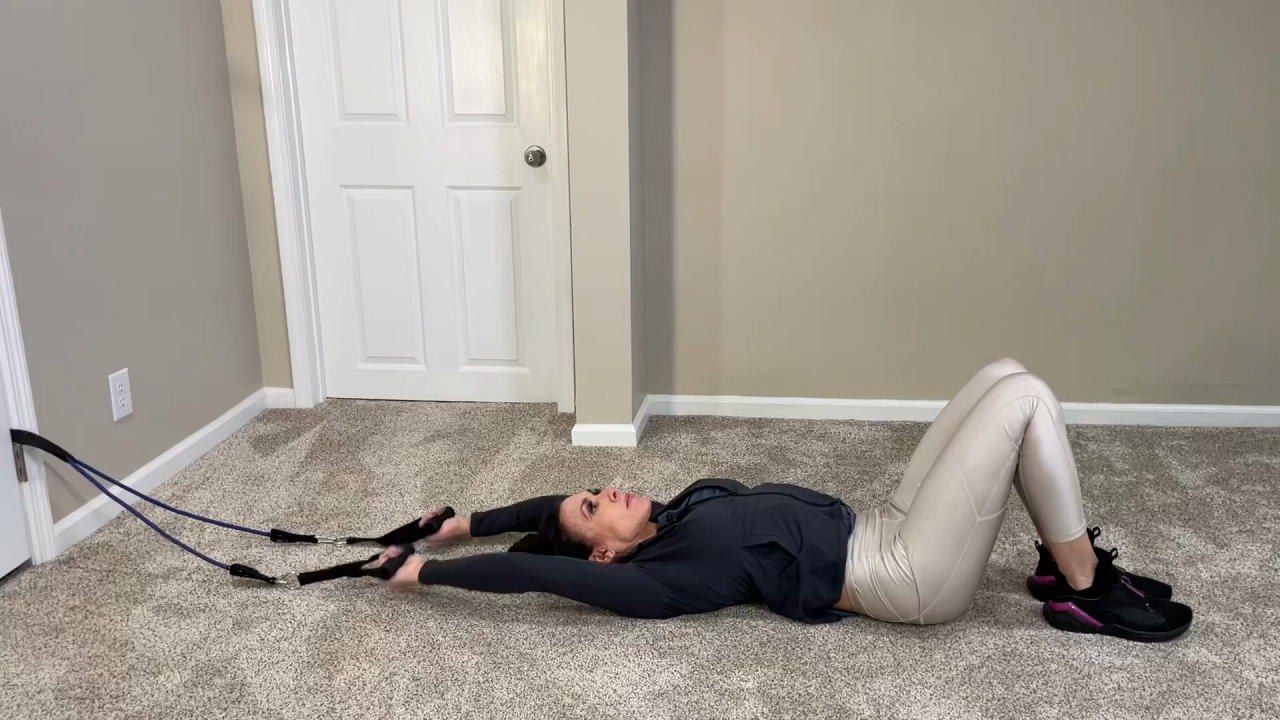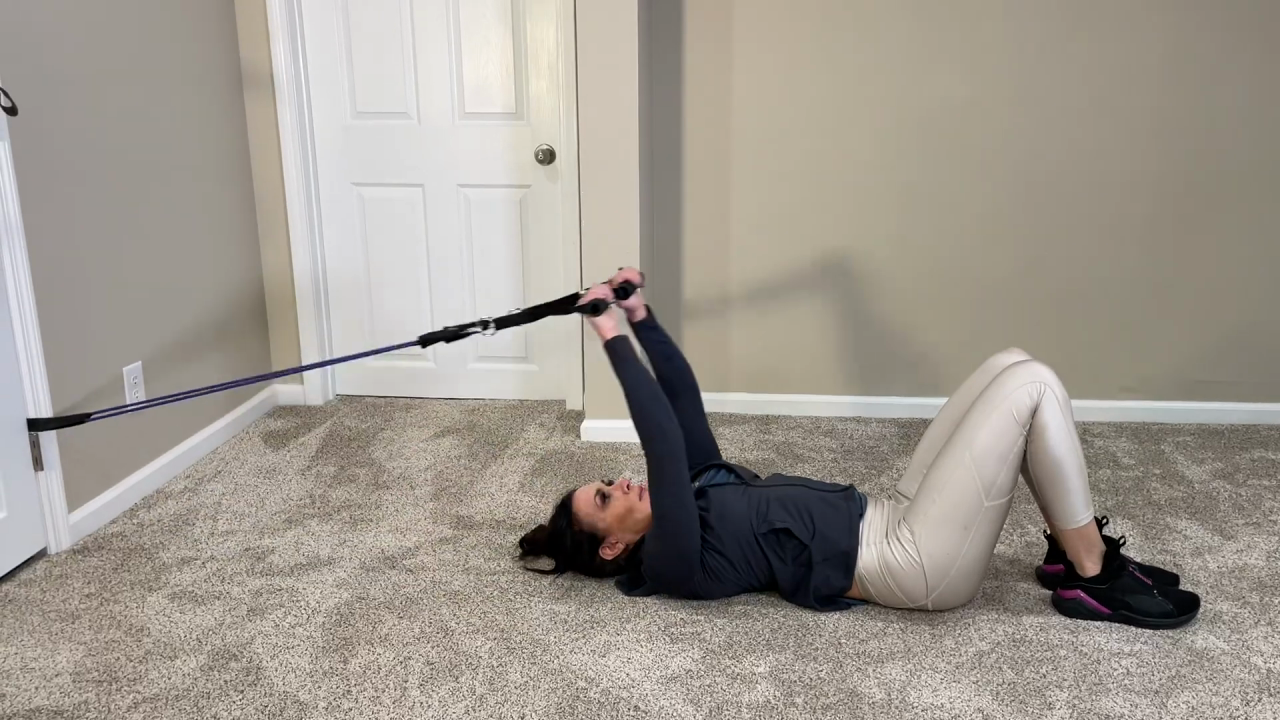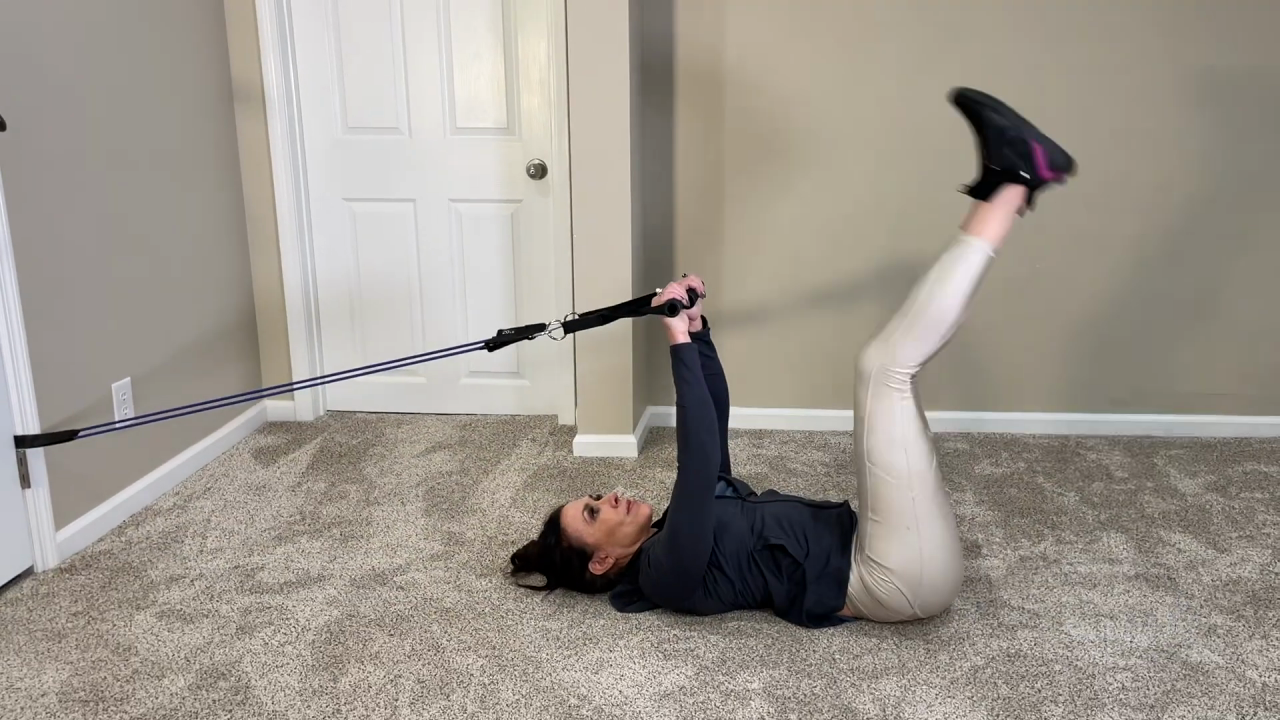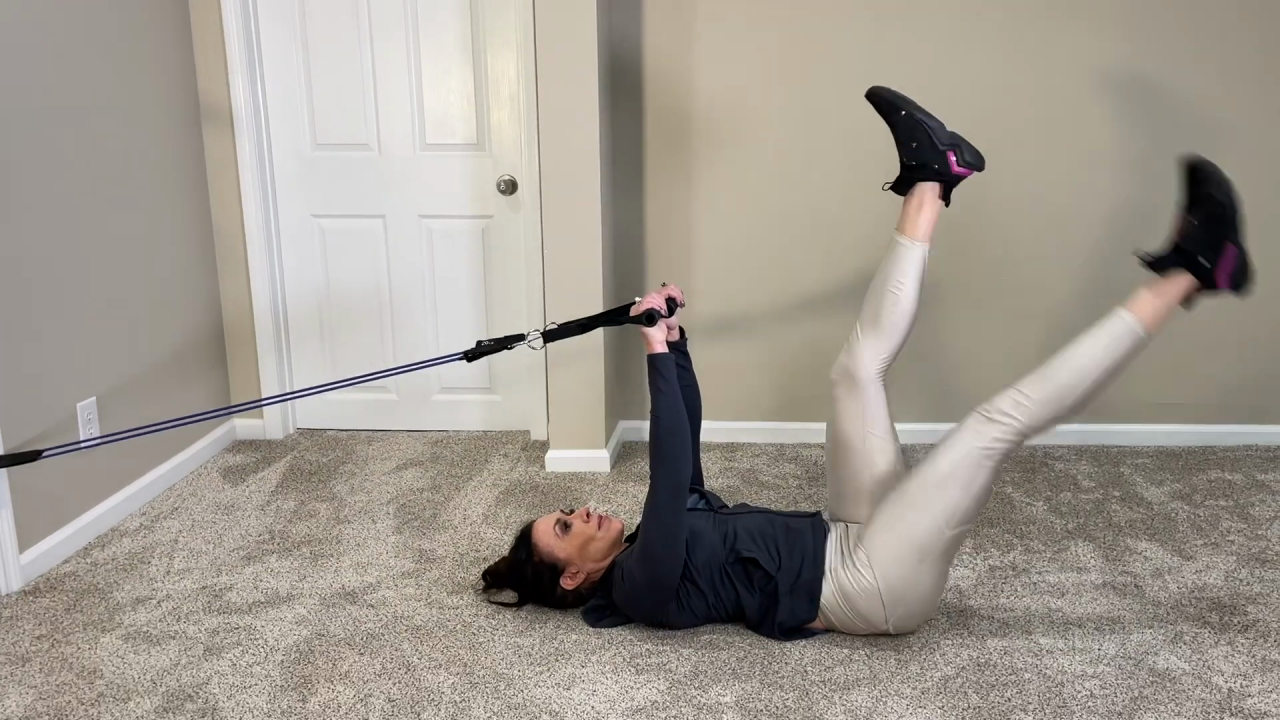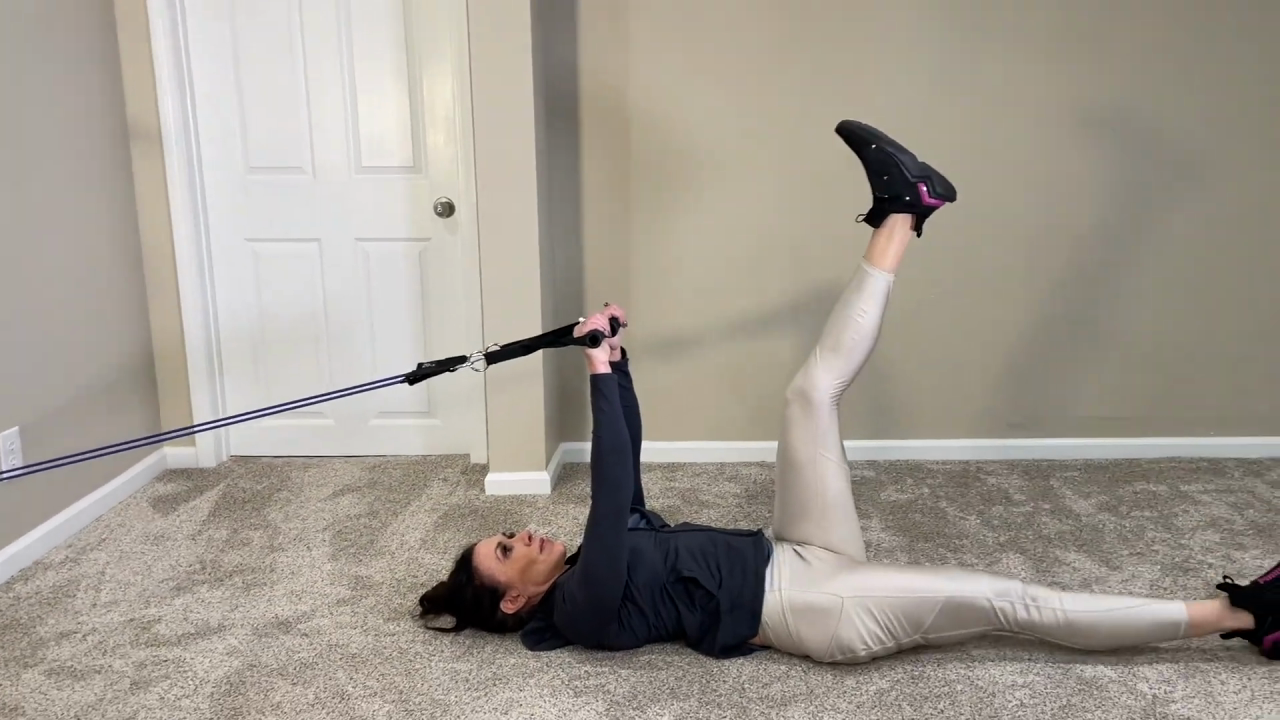
dt=1s
person 1, frame 1
left shoulder: (670, 520)
right shoulder: (656, 575)
left elbow: (552, 500)
right elbow: (540, 571)
left wrist: (466, 523)
right wrist: (427, 570)
left hip: (880, 529)
right hip: (910, 579)
left knee: (1005, 377)
right knee: (1023, 401)
left ankle: (1067, 561)
right ankle: (1085, 591)
person 1, frame 2
left shoulder: (702, 487)
right shoulder: (674, 563)
left elbow: (681, 402)
right elbow: (662, 442)
left wrist: (640, 318)
right wrist: (614, 341)
left hip: (890, 519)
right hip: (917, 567)
left knee: (1013, 367)
right knee: (1032, 388)
left ankle: (1072, 551)
right ankle: (1093, 576)
person 1, frame 3
left shoulder: (676, 531)
right shoulder: (667, 572)
left elbow: (710, 433)
right elbow: (699, 456)
left wrist: (694, 330)
right wrist: (681, 348)
right hip: (906, 576)
left knee: (891, 367)
right knee: (888, 368)
left ankle: (1006, 188)
right ankle: (1012, 185)
person 1, frame 4
left shoulder: (656, 550)
right shoulder: (647, 585)
left elbow: (681, 452)
right elbow: (669, 467)
left wrist: (673, 348)
right wrist: (657, 357)
left hip: (848, 543)
right hip: (876, 587)
left knee: (857, 364)
right knee: (999, 418)
right ankle: (1184, 276)
person 1, frame 5
left shoulder: (591, 568)
right shoulder: (583, 607)
left elbow: (624, 470)
right elbow: (610, 496)
left wrist: (615, 362)
right wrist: (599, 379)
left hip: (795, 557)
right hip: (818, 611)
left knee: (814, 388)
right knee: (1009, 600)
left ankle: (899, 216)
